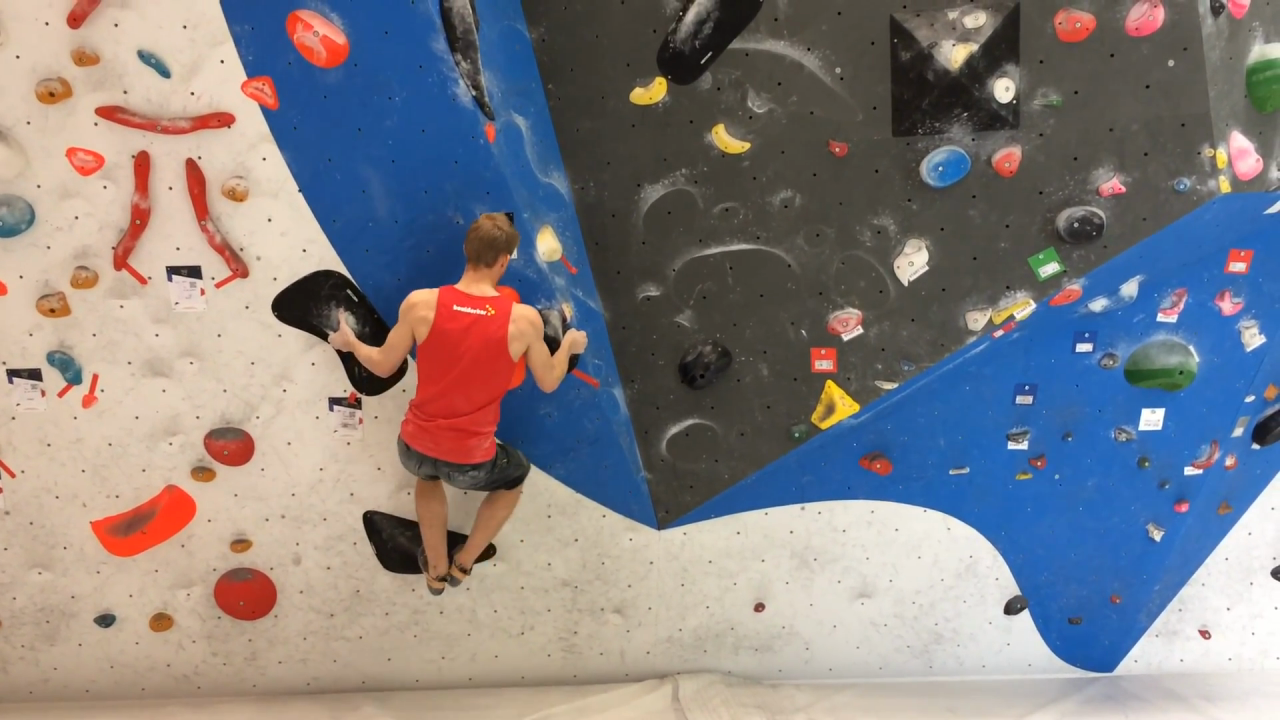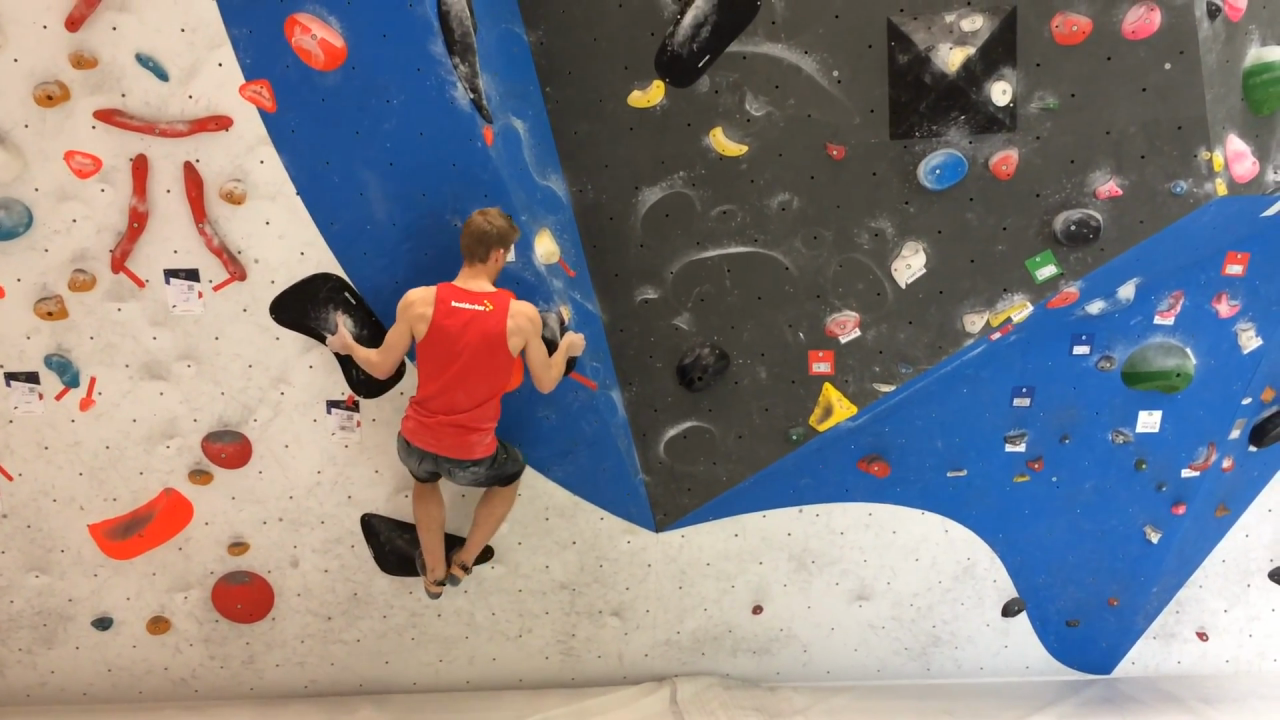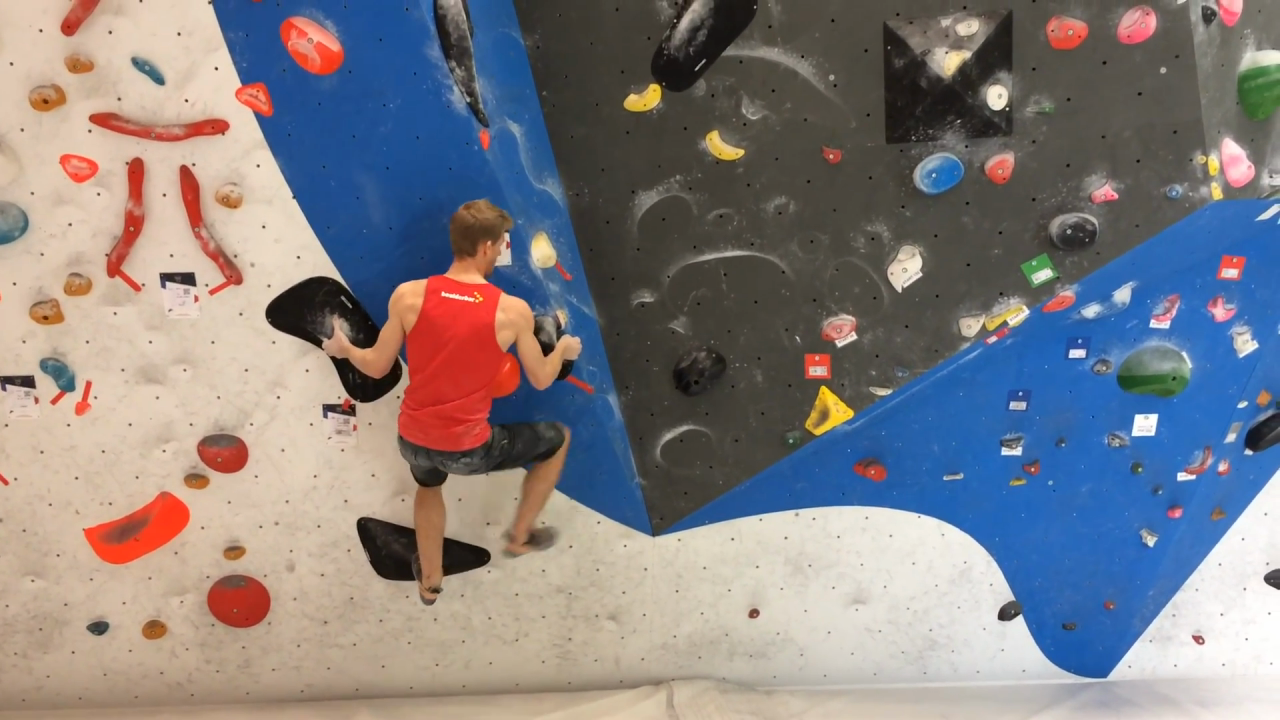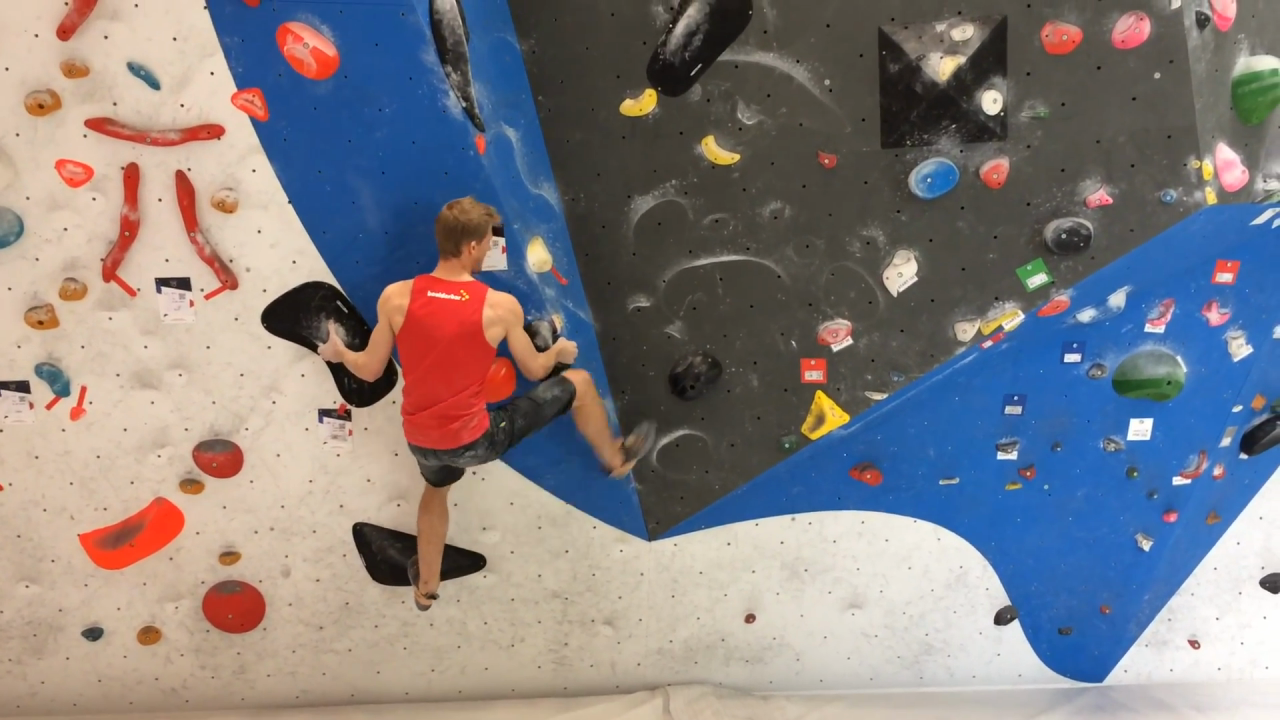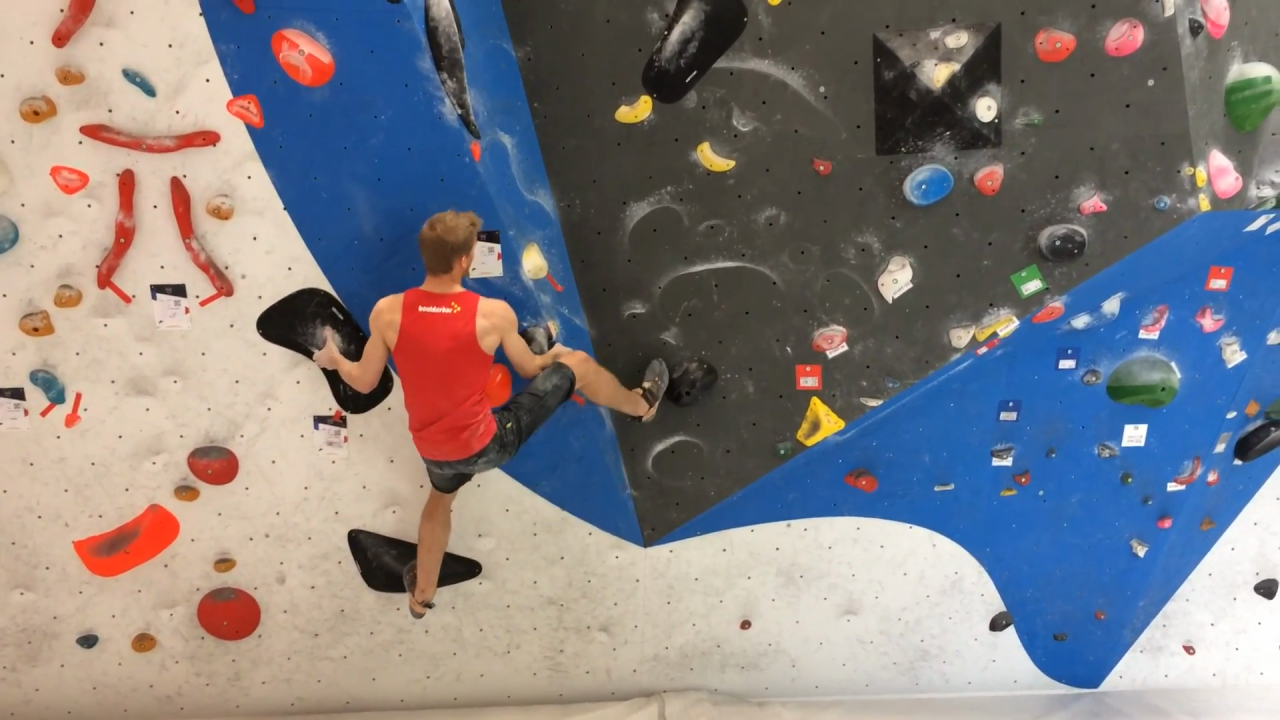
dt=0.2s
person 1, frame 1
left shoulder: (420, 304)
right shoulder: (524, 320)
left elbow: (383, 365)
right elbow: (548, 382)
left wrist: (349, 342)
right wrist: (569, 344)
left hip: (415, 446)
right hip: (471, 461)
left knee: (428, 476)
right knee: (514, 476)
left ankle: (436, 571)
right ankle: (462, 565)
person 1, frame 2
left shoulder: (417, 302)
right shoulder: (523, 316)
left elbow: (382, 367)
right elbow: (546, 383)
left wrist: (347, 345)
right wrist: (566, 347)
left hip: (416, 443)
right hip: (471, 457)
left knee: (426, 480)
right knee: (512, 473)
left ankle: (434, 575)
right ankle: (462, 562)
person 1, frame 3
left shoulder: (407, 296)
right shoulder: (513, 311)
left elbow: (376, 366)
right elbow: (541, 379)
left wrist: (340, 347)
right wrist: (563, 351)
left hip: (414, 438)
right hip: (468, 449)
left knee: (429, 485)
right knee: (556, 440)
left ankle: (429, 583)
right ankle: (520, 537)
person 1, frame 4
left shoulder: (395, 297)
right shoulder: (501, 307)
left elbow: (369, 370)
right elbow: (534, 370)
left wrist: (337, 352)
right wrist: (560, 351)
left hip: (421, 440)
right hip: (474, 440)
left knee: (436, 490)
right knee: (577, 384)
left ankle: (425, 587)
right ankle: (617, 457)
person 1, frame 5
left shoulder: (387, 312)
right shoulder: (494, 314)
left elbow: (364, 382)
right elbow: (529, 369)
left wrist: (334, 359)
right wrist: (554, 354)
left hip: (435, 451)
right hip: (486, 445)
left knee: (441, 496)
right knee: (576, 363)
left ankle: (421, 595)
right ankle: (640, 402)
